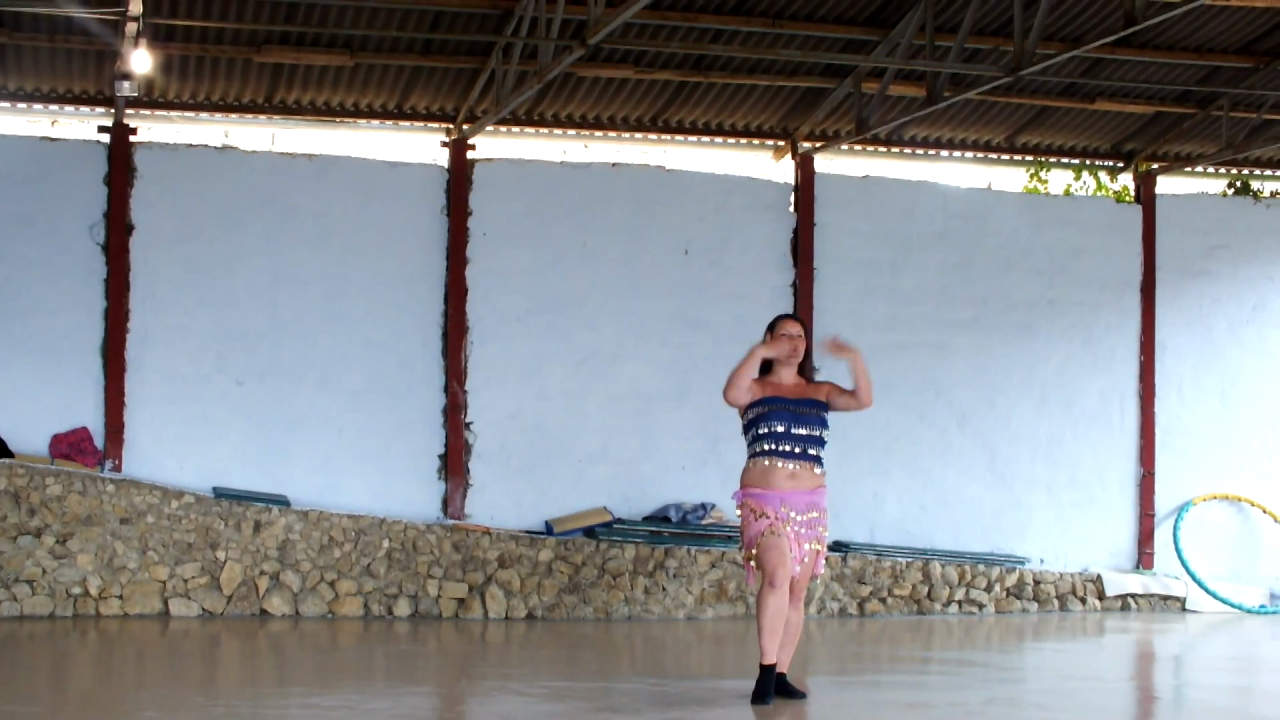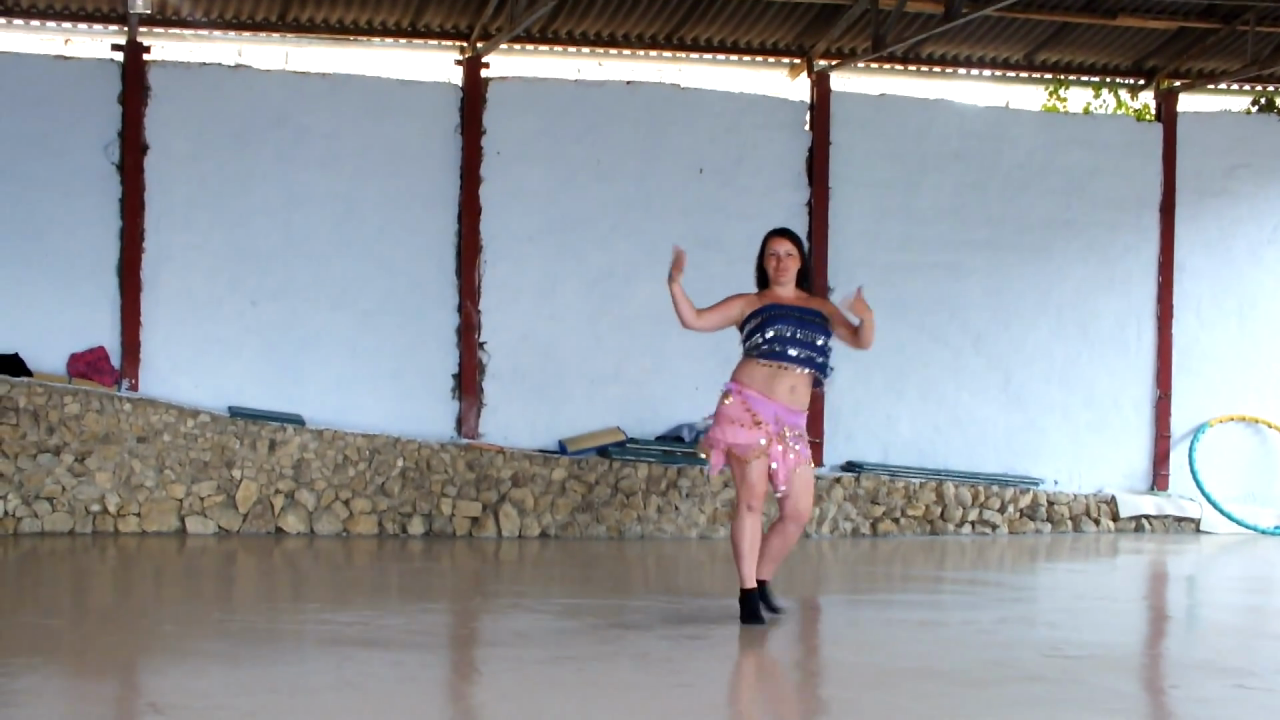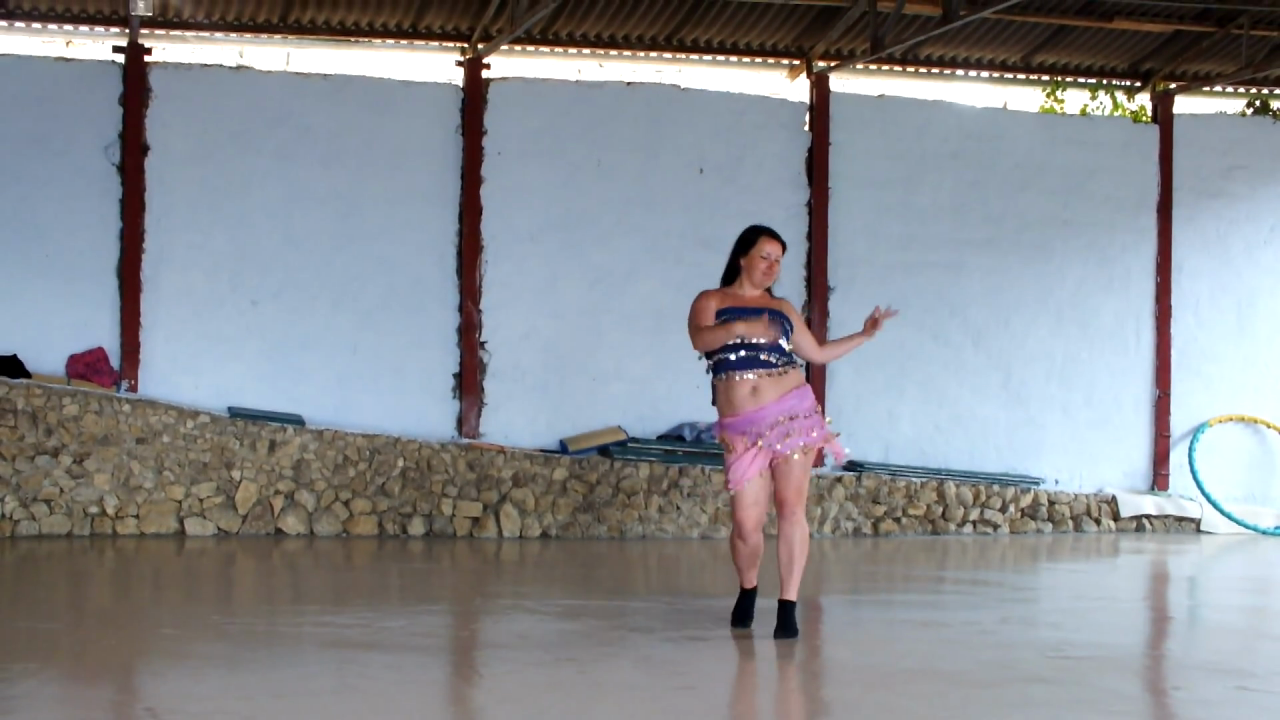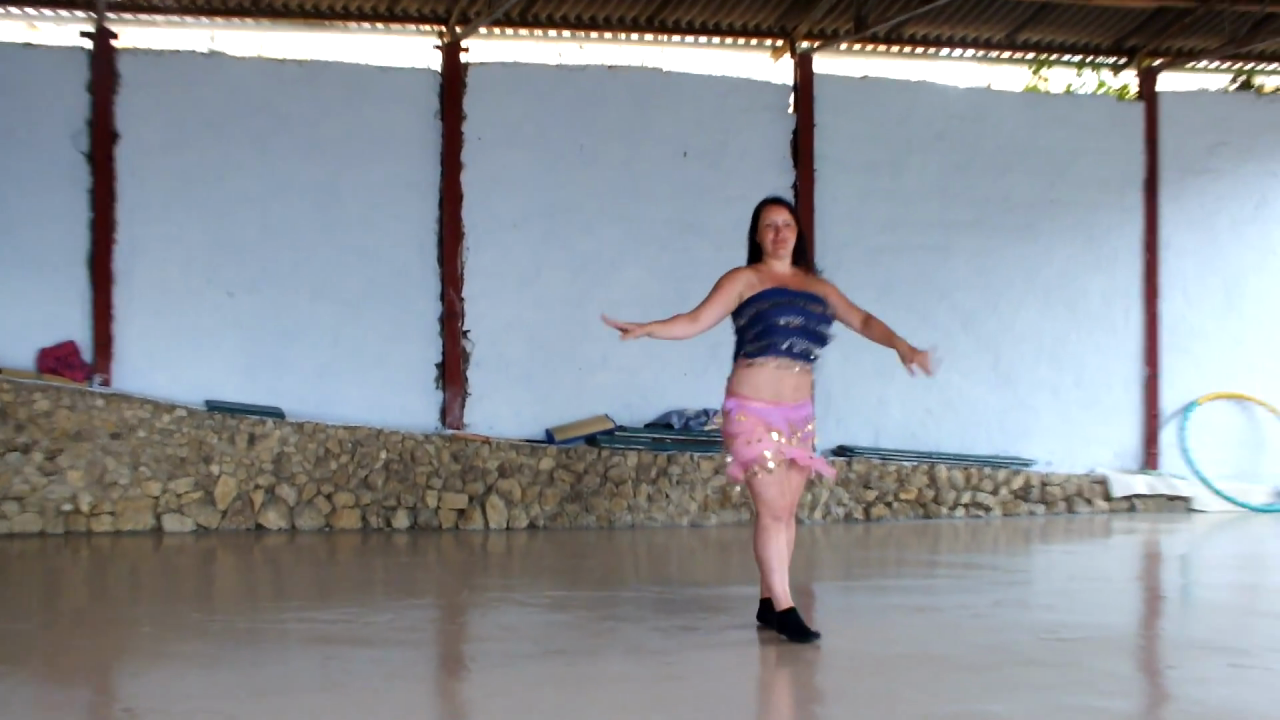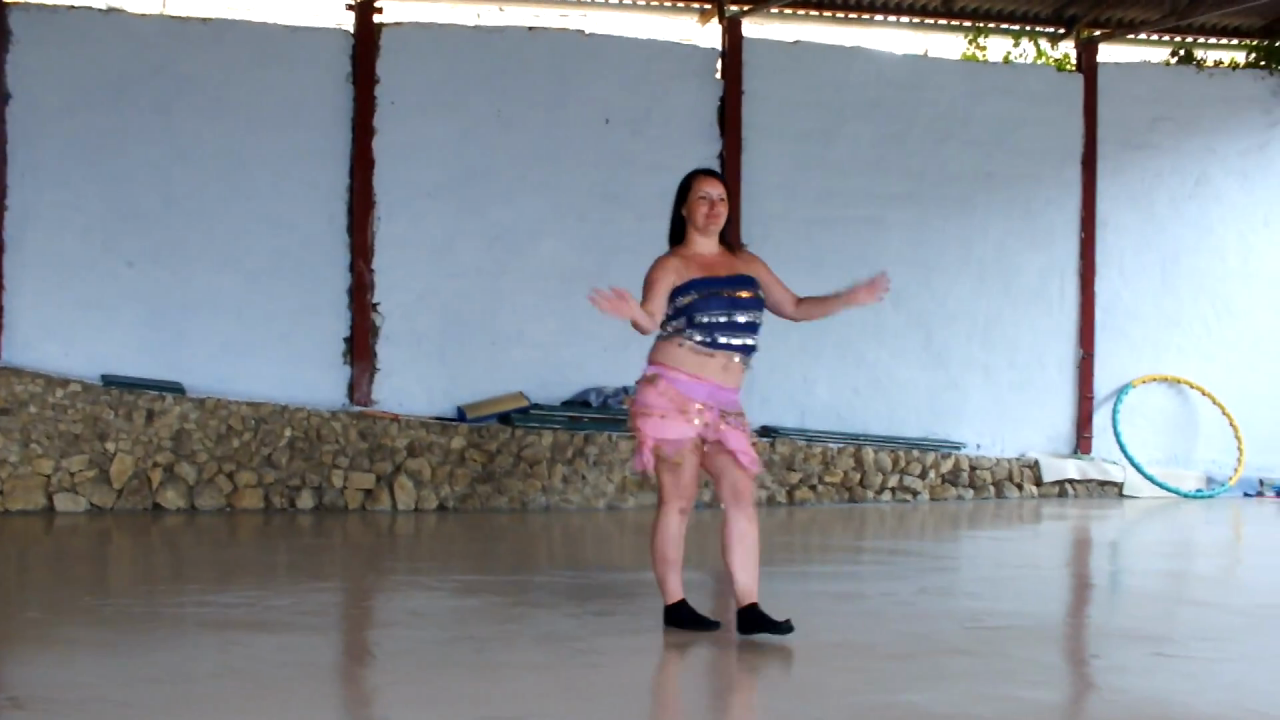
dt=1s
person 1, frame 1
left shoulder: (817, 392)
right shoulder: (752, 387)
left elbow: (862, 400)
right elbow: (735, 394)
left wrist: (854, 361)
right wrist: (758, 354)
left hip: (810, 502)
right hip: (761, 502)
left knee: (795, 594)
right knee: (775, 583)
left ankle: (779, 676)
right ankle: (767, 672)
person 1, frame 2
left shoulder: (821, 308)
right shoulder: (749, 304)
left elbow: (860, 340)
right elbow: (693, 321)
left wrist: (864, 317)
right wrist: (676, 282)
left hip: (792, 421)
right hip: (748, 408)
left knee: (799, 512)
right knee: (751, 500)
left ankle: (760, 581)
right ankle: (749, 594)
person 1, frame 3
left shoulder: (782, 309)
right shoulder: (710, 301)
left elbow: (816, 354)
right elbow: (700, 339)
left wrist: (864, 334)
right wrist: (743, 329)
left hip: (793, 414)
right hip: (742, 429)
left knee: (792, 509)
right knee: (746, 525)
left ankle: (788, 607)
right ankle: (748, 592)
person 1, frame 4
left shoulder: (818, 285)
right shoulder: (745, 280)
left elbow: (863, 321)
right elbow: (696, 320)
left wrist: (904, 349)
right wrist: (643, 328)
left hip: (797, 414)
right hip: (754, 414)
left knee: (786, 512)
right knee: (774, 510)
left ankle: (771, 603)
right ankle: (786, 610)
person 1, frame 5
left shoulder: (747, 264)
right shoulder: (669, 267)
left elbow: (794, 307)
right elbow: (649, 321)
left wrist: (849, 297)
right wrist: (628, 313)
left hip: (722, 403)
right hip: (670, 393)
left knee: (743, 497)
right knee: (677, 501)
left ankle: (750, 608)
right ankle: (674, 604)
